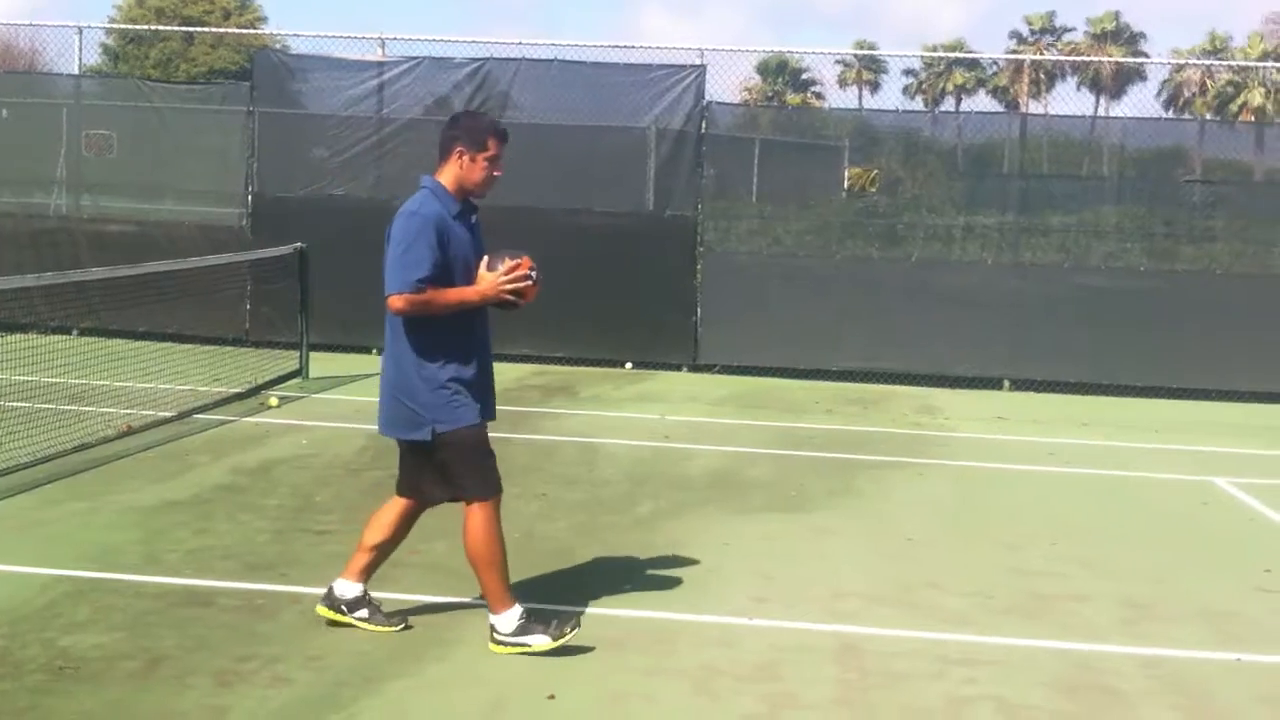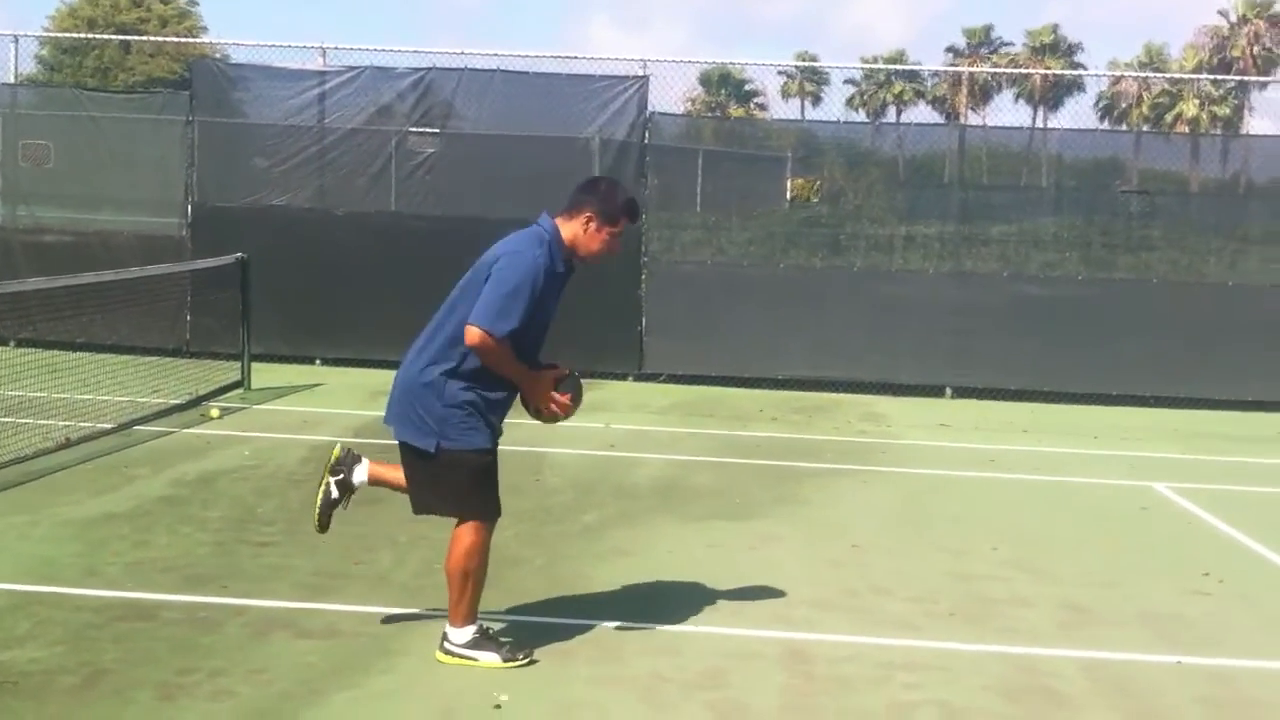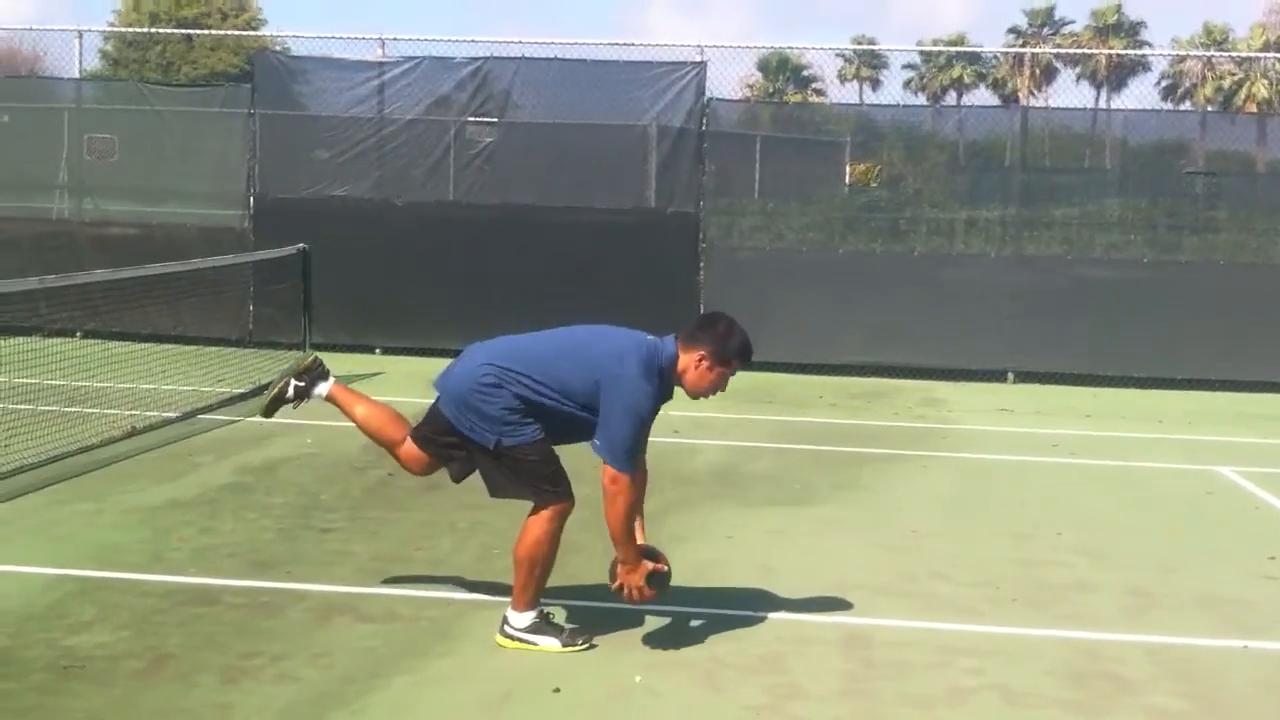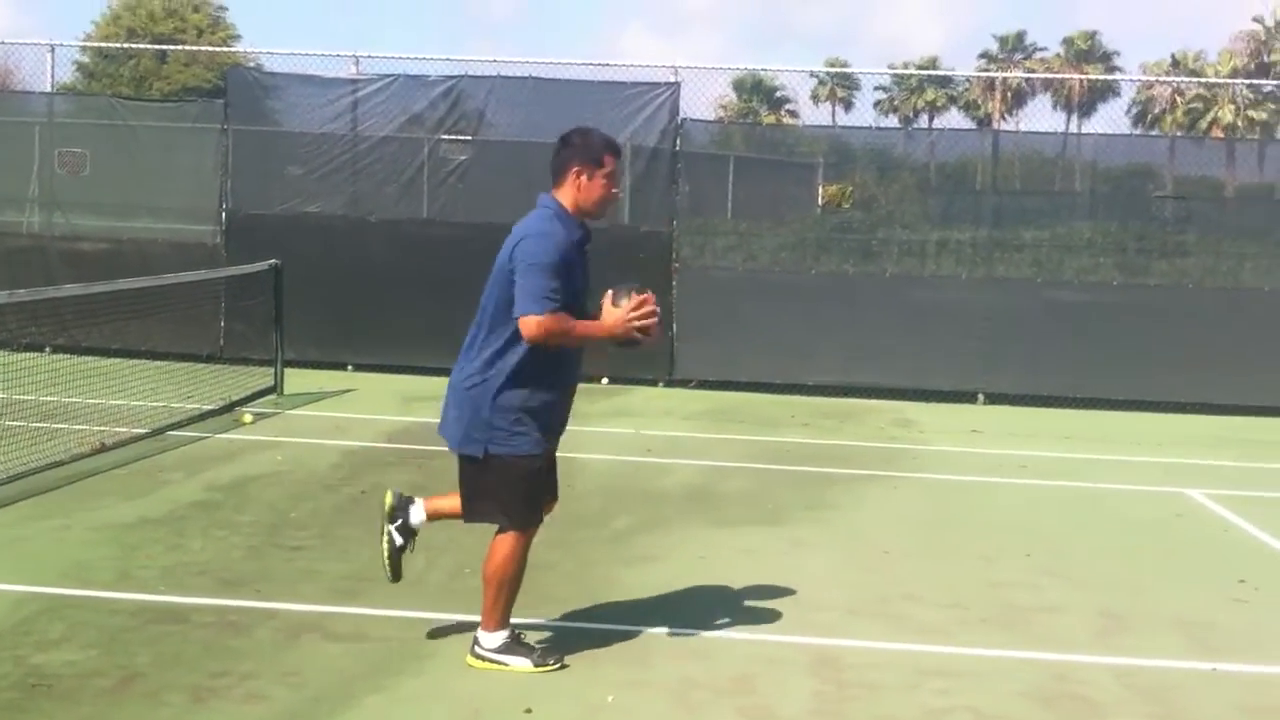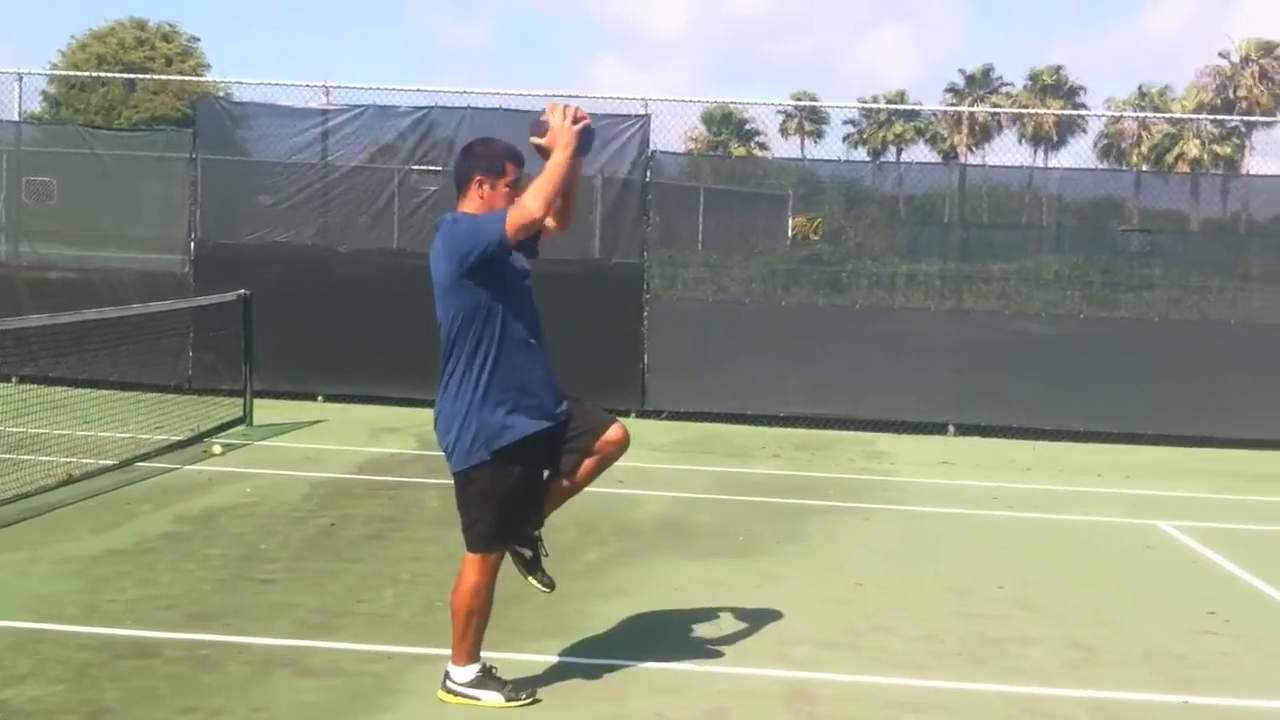
dt=1s
person 1, frame 1
left shoulder: (461, 216)
right shoulder: (422, 217)
right elbow: (402, 299)
left wrist: (497, 288)
right wrist: (480, 292)
left hip: (444, 385)
right hip: (433, 388)
left knee: (414, 493)
right knee: (482, 495)
left ankle: (347, 590)
right ankle: (507, 620)
person 1, frame 2
left shoulder: (548, 255)
right shoulder: (529, 258)
right elbow: (478, 335)
left wrist: (540, 377)
right wrist: (532, 384)
left hip: (455, 393)
right hip: (446, 397)
left knee: (474, 501)
right knee: (476, 515)
left ankle: (357, 472)
right ankle: (460, 637)
person 1, frame 3
left shoulder: (648, 360)
right shoulder: (636, 382)
left elbow: (633, 461)
right elbow: (617, 482)
left wrist: (638, 531)
right wrist: (630, 562)
left hip: (477, 378)
right hip: (490, 395)
left knee: (413, 454)
right knee: (553, 502)
left ankle: (321, 384)
right ankle: (521, 621)
person 1, frame 4
left shoulder: (563, 231)
right shoulder: (546, 236)
right elbow: (536, 327)
left wrist: (609, 320)
right wrist: (607, 328)
left hip: (512, 399)
right hip: (501, 405)
left knee: (534, 502)
right knee: (520, 520)
left ankle: (414, 512)
right ankle: (492, 641)
person 1, frame 5
left shoulder: (494, 241)
right shoulder: (460, 237)
left elbow: (556, 215)
right elbow: (530, 209)
left wrist: (567, 151)
right wrist: (563, 144)
left hip: (530, 406)
right hip: (485, 421)
left knee: (610, 438)
right knee: (485, 551)
left ankle: (526, 527)
right ankle: (462, 676)
